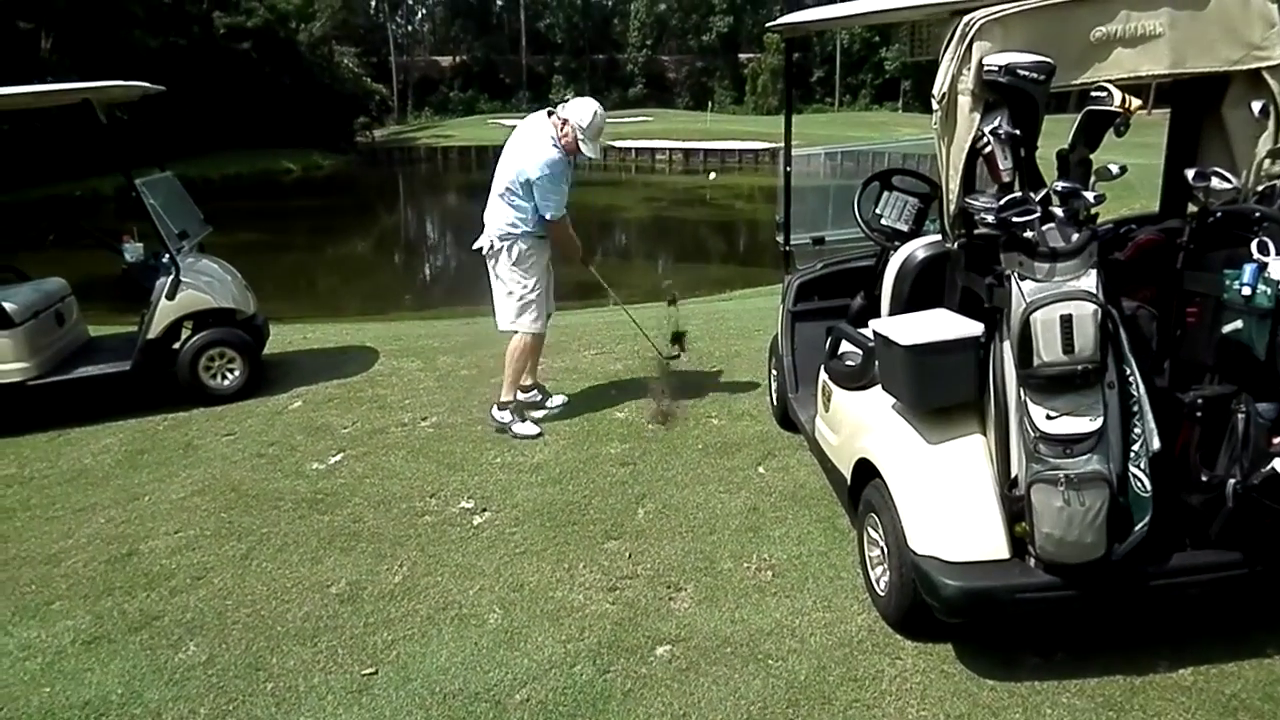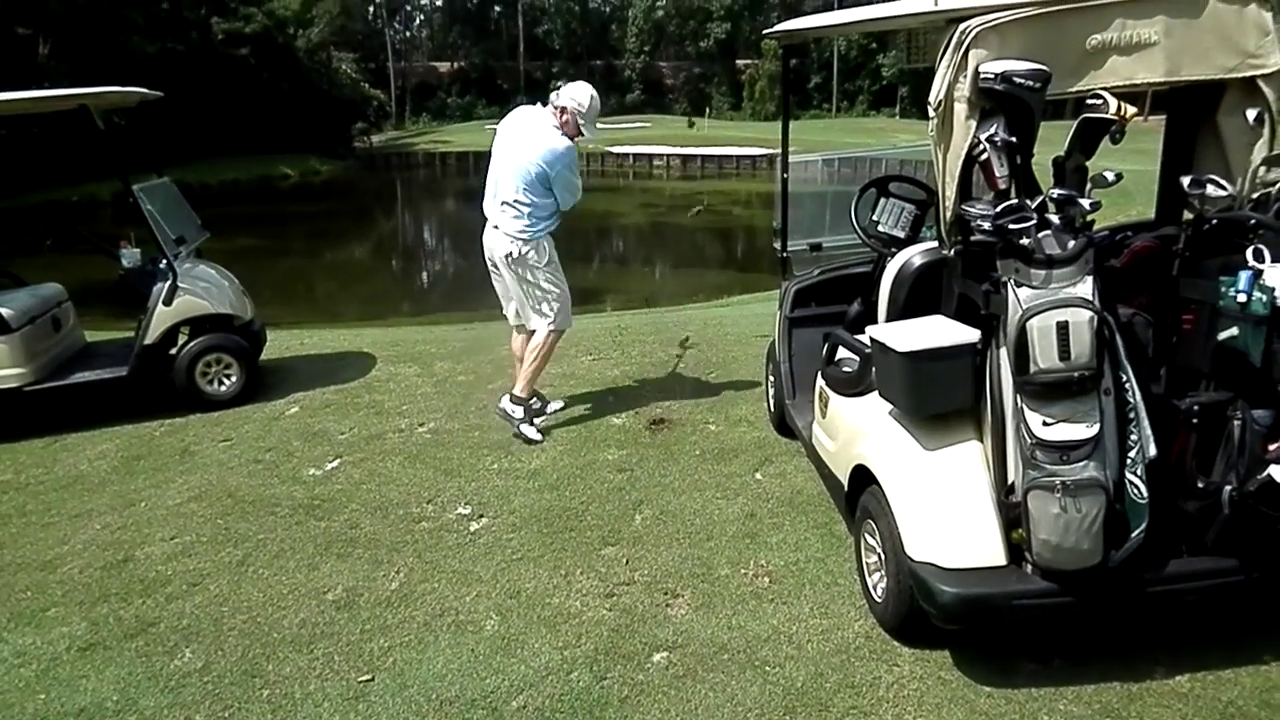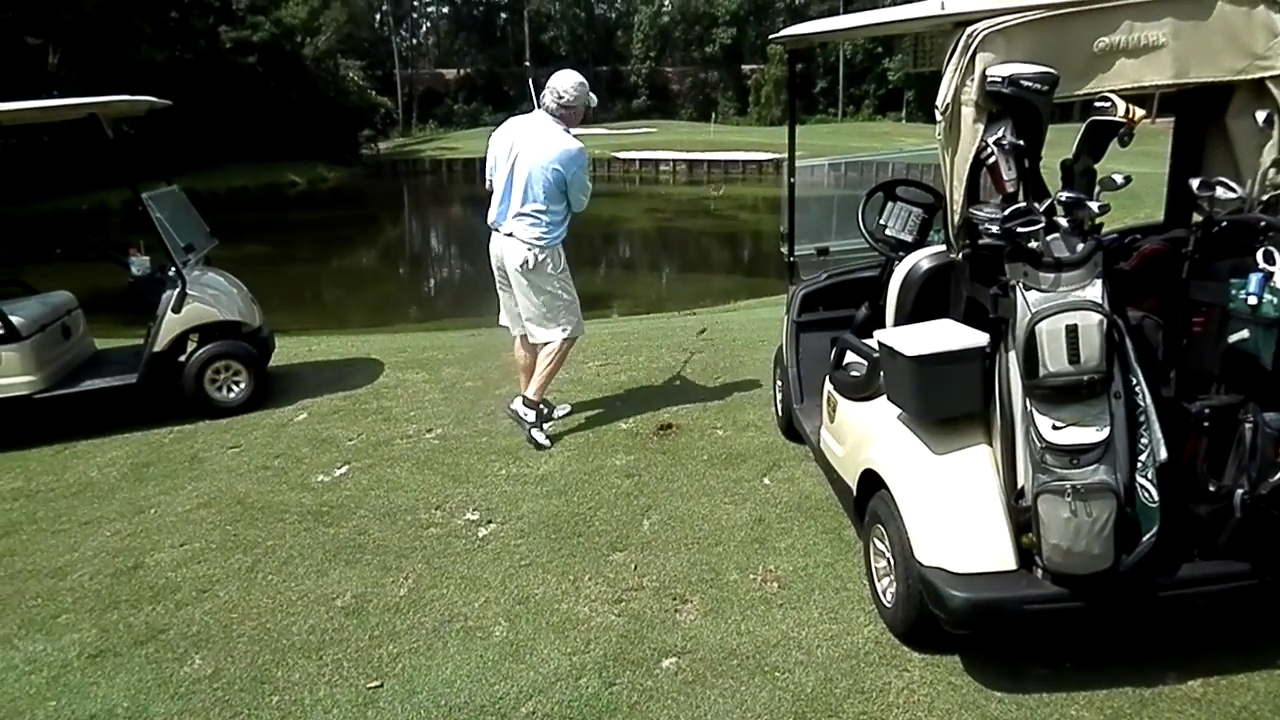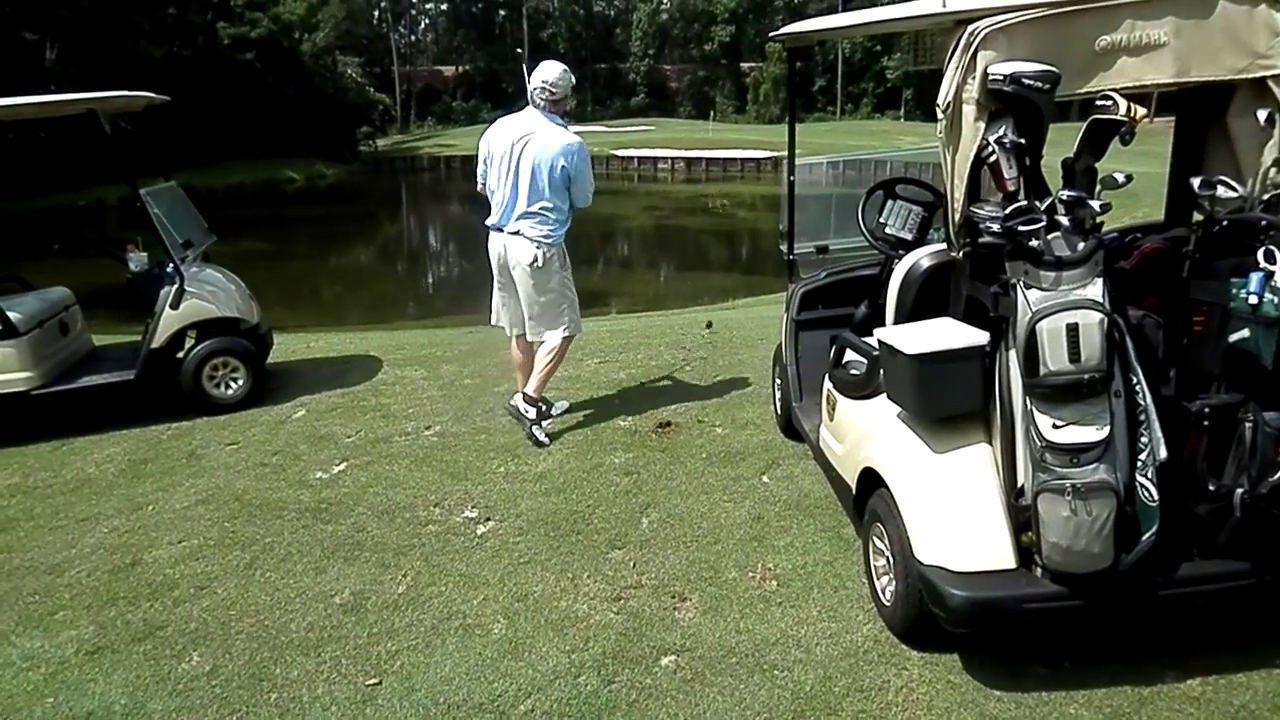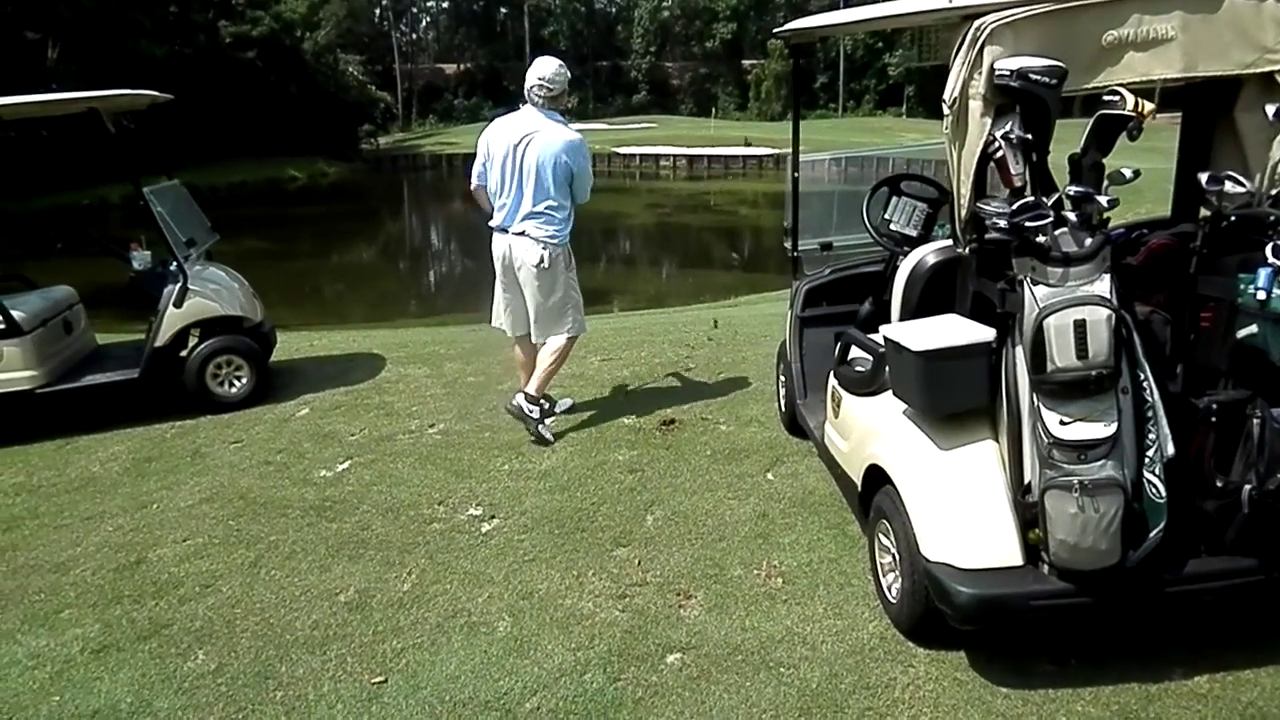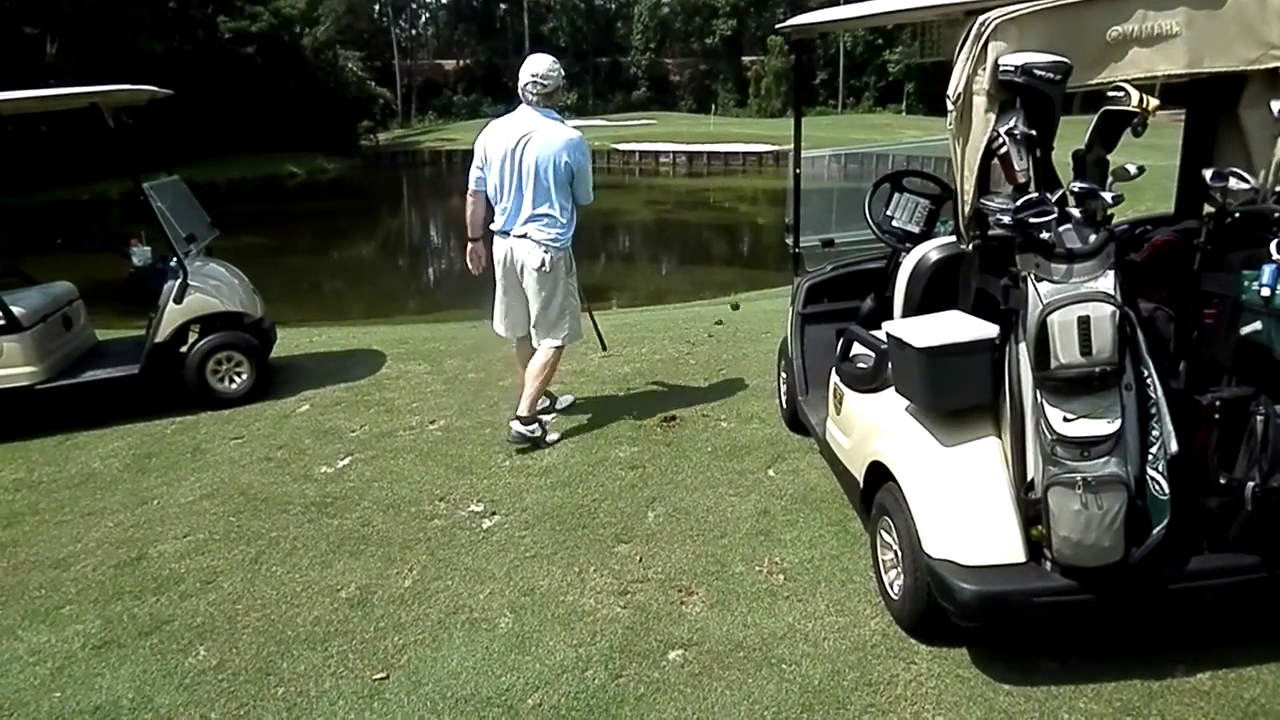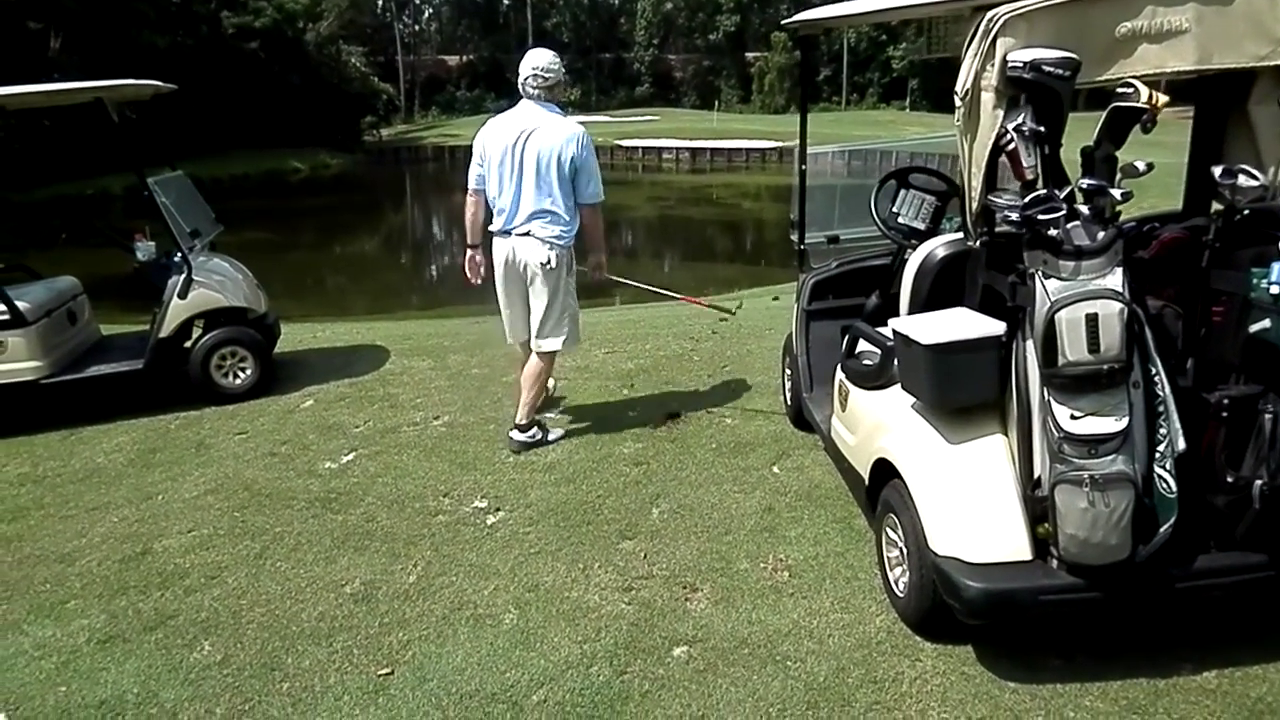
dt=0.2s
person 1, frame 1
left shoulder: (539, 122)
right shoulder: (547, 159)
right elbow: (556, 221)
left wrist: (563, 239)
right wrist: (573, 248)
left hip: (520, 237)
right hip: (513, 242)
left knee: (536, 317)
right knee: (528, 323)
left ankle: (527, 388)
right ankle: (504, 406)
person 1, frame 2
left shoulder: (517, 116)
right shoulder: (560, 148)
right elbow: (569, 202)
right wrist: (545, 205)
left hip: (496, 233)
right hip: (525, 243)
left knee: (524, 321)
right knee: (552, 321)
left ankle: (526, 394)
right ankle: (517, 399)
person 1, frame 3
left shoulder: (506, 129)
right shoulder: (570, 150)
left elbow: (492, 183)
right elbow: (578, 204)
left hip: (500, 240)
right hip: (536, 250)
left knee: (524, 329)
right knee: (563, 330)
left ankle: (532, 401)
right ankle: (529, 401)
person 1, frame 4
left shoulder: (497, 130)
right shoulder: (570, 145)
left elbow: (482, 185)
right elbow: (581, 201)
left hip: (499, 240)
right hip: (538, 247)
left knee: (520, 329)
right knee: (560, 329)
left ankle: (531, 399)
right ankle: (528, 399)
person 1, frame 5
left shoulder: (495, 130)
right shoulder: (571, 142)
left elbow: (477, 187)
right elbow: (581, 197)
left hip: (504, 240)
right hip: (544, 247)
left knee: (522, 330)
right knee: (563, 330)
left ankle: (535, 397)
right ankle: (529, 397)
person 1, frame 6
left shoulder: (493, 132)
right shoulder: (570, 140)
left elbow: (475, 194)
right elbow: (581, 201)
left wrist: (474, 239)
left hip: (504, 244)
right hip: (547, 249)
left knee: (523, 332)
right knee: (552, 338)
left ankle: (539, 398)
right ankle: (524, 420)
person 1, frame 7
left shoulder: (492, 130)
right shoulder: (573, 135)
left elbow: (474, 196)
right elbow: (590, 204)
left wrist: (473, 246)
right wrist: (597, 252)
left hip: (503, 245)
right hip: (548, 248)
left knee: (520, 332)
right knee: (544, 341)
left ankle: (534, 395)
right ankle: (524, 427)
